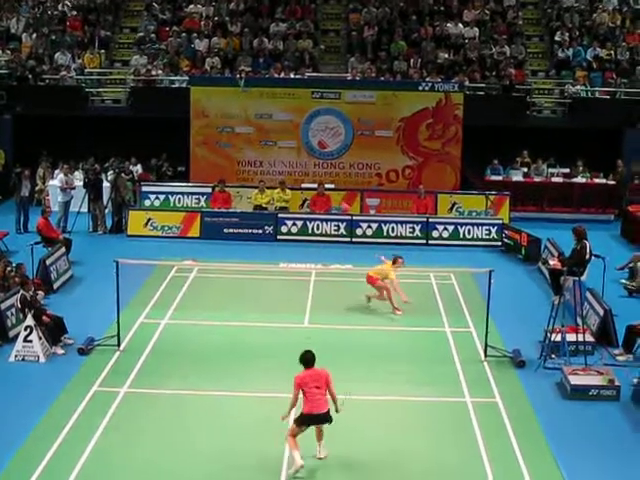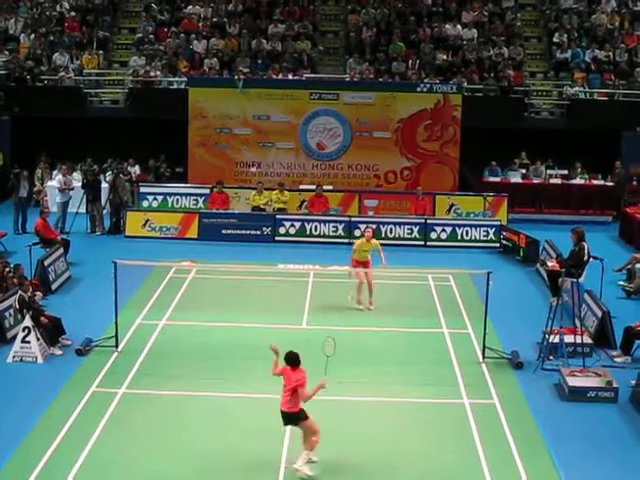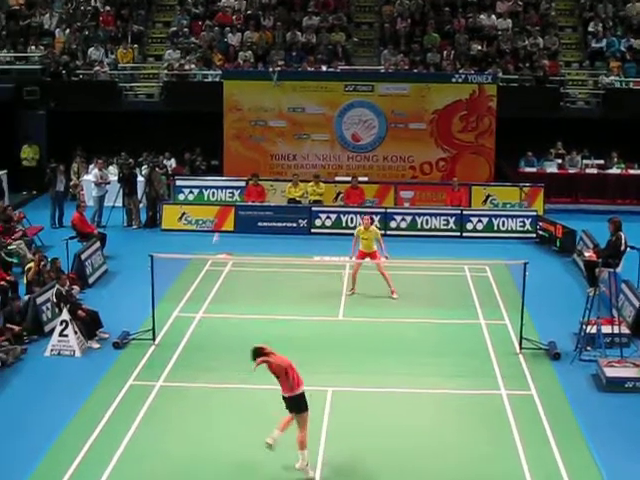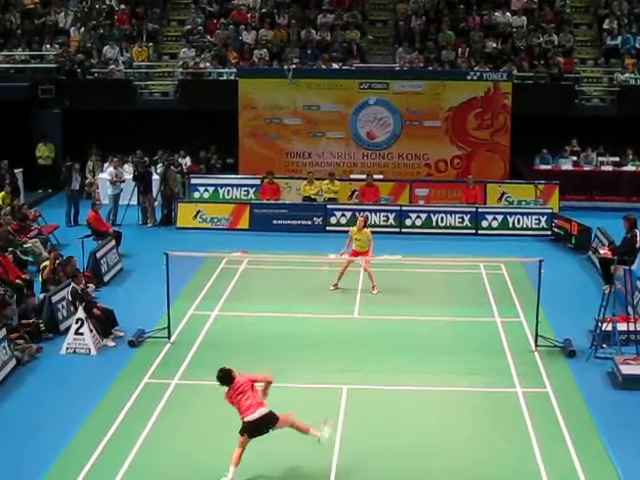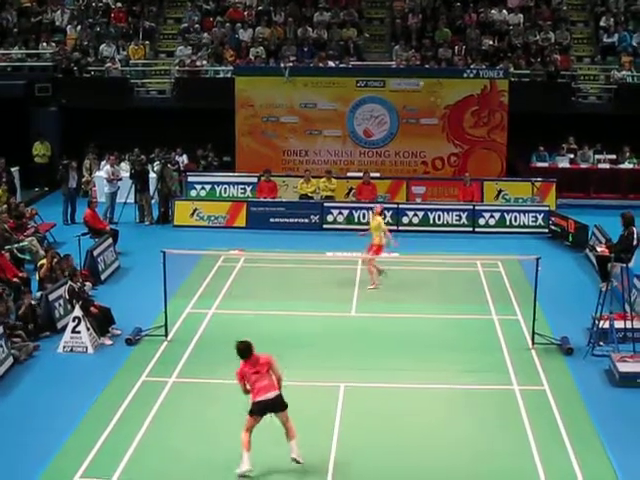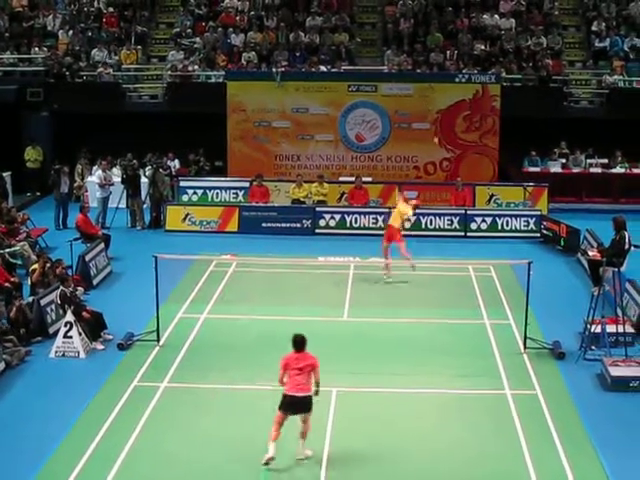
dt=0.4s
person 1, frame 1
left shoulder: (299, 378)
right shoulder: (325, 373)
left elbow: (295, 399)
right elbow: (333, 394)
left wrist: (288, 413)
right wrist: (336, 406)
left hip: (308, 414)
right hip: (323, 412)
left knee: (290, 436)
right knee: (319, 427)
left ankle: (298, 461)
right ankle: (321, 452)
person 1, frame 2
left shoulder: (286, 369)
right shoulder: (300, 377)
left elbow: (275, 372)
right elbow: (304, 399)
left wrist: (277, 354)
right wrist: (318, 387)
left hip: (285, 409)
right hip: (292, 412)
left knee: (308, 428)
right knee: (315, 433)
left ankle: (306, 456)
right ankle: (300, 464)
person 1, frame 3
left shoulder: (271, 364)
right shoulder: (278, 363)
right elbow: (283, 363)
left hip: (288, 395)
right hip: (295, 396)
left knee: (293, 415)
right knee: (303, 429)
left ankle: (273, 438)
right ankle: (303, 464)
person 1, frame 4
left shoulder: (228, 395)
right shoulder: (244, 379)
right elbow: (269, 380)
right wrist: (264, 391)
left hip: (248, 422)
right hip: (264, 416)
left knee: (240, 448)
right knee: (291, 422)
right ankle: (319, 434)
person 1, frame 5
left shoulder: (240, 371)
right shoulder: (266, 359)
left elbow: (245, 391)
right elbow: (279, 376)
right wrist: (278, 389)
left hip: (259, 402)
right hip: (275, 397)
left knee: (247, 431)
right knee: (287, 424)
left ankle: (245, 464)
right ankle: (295, 453)
person 1, frame 6
left shoulder: (287, 359)
right shoulder: (312, 359)
left elbow: (281, 380)
right elbow: (317, 380)
right wrist: (317, 389)
left hip: (289, 396)
right hip: (305, 396)
left knee: (277, 425)
right knee: (305, 421)
left ankle: (271, 452)
right ankle: (302, 451)
